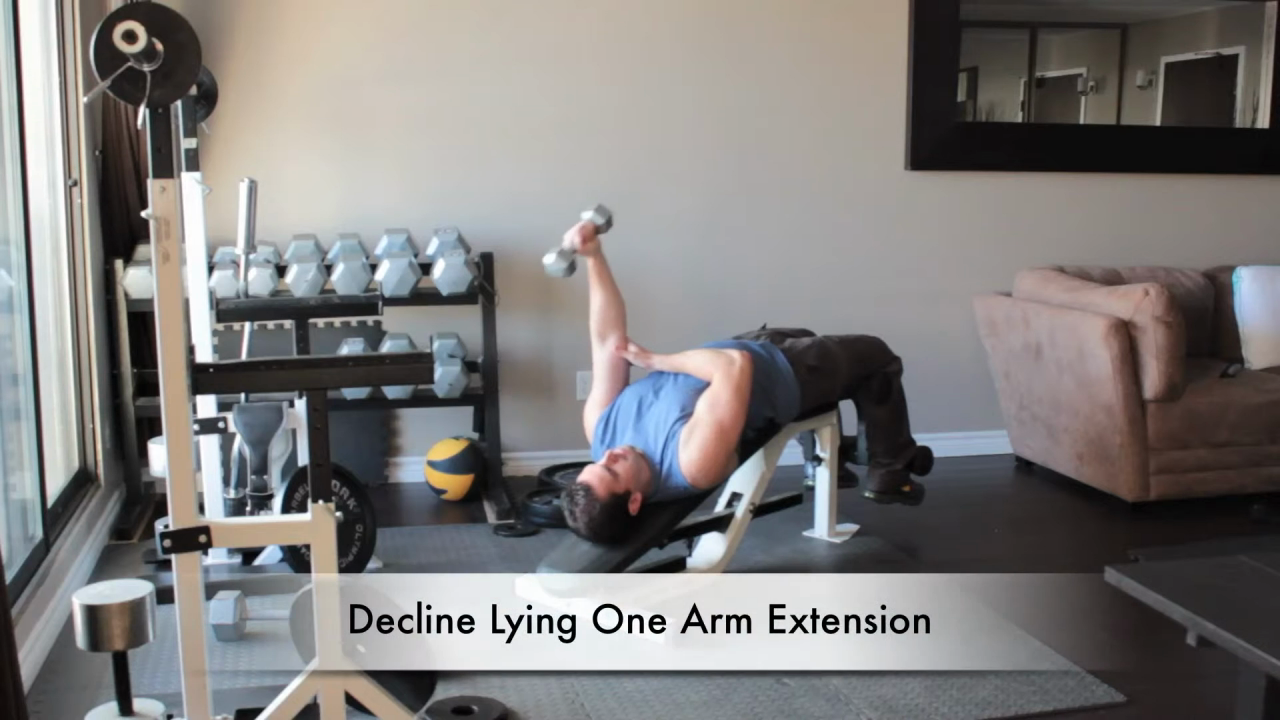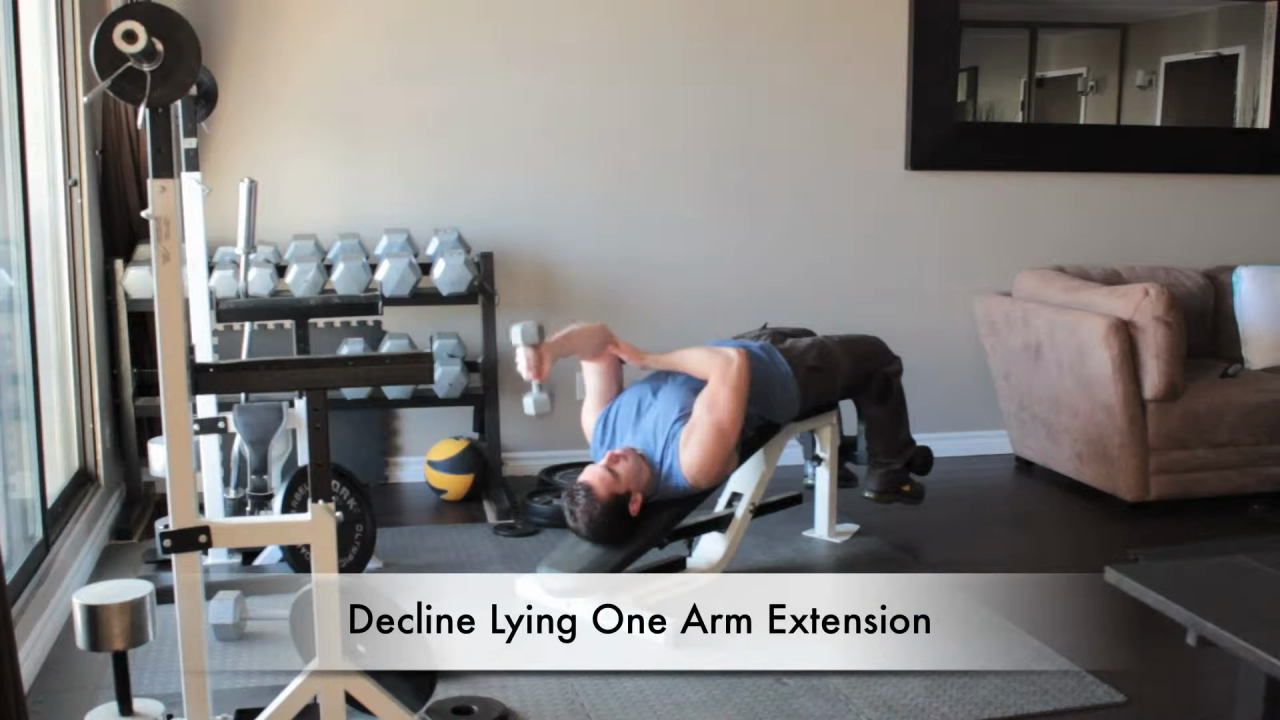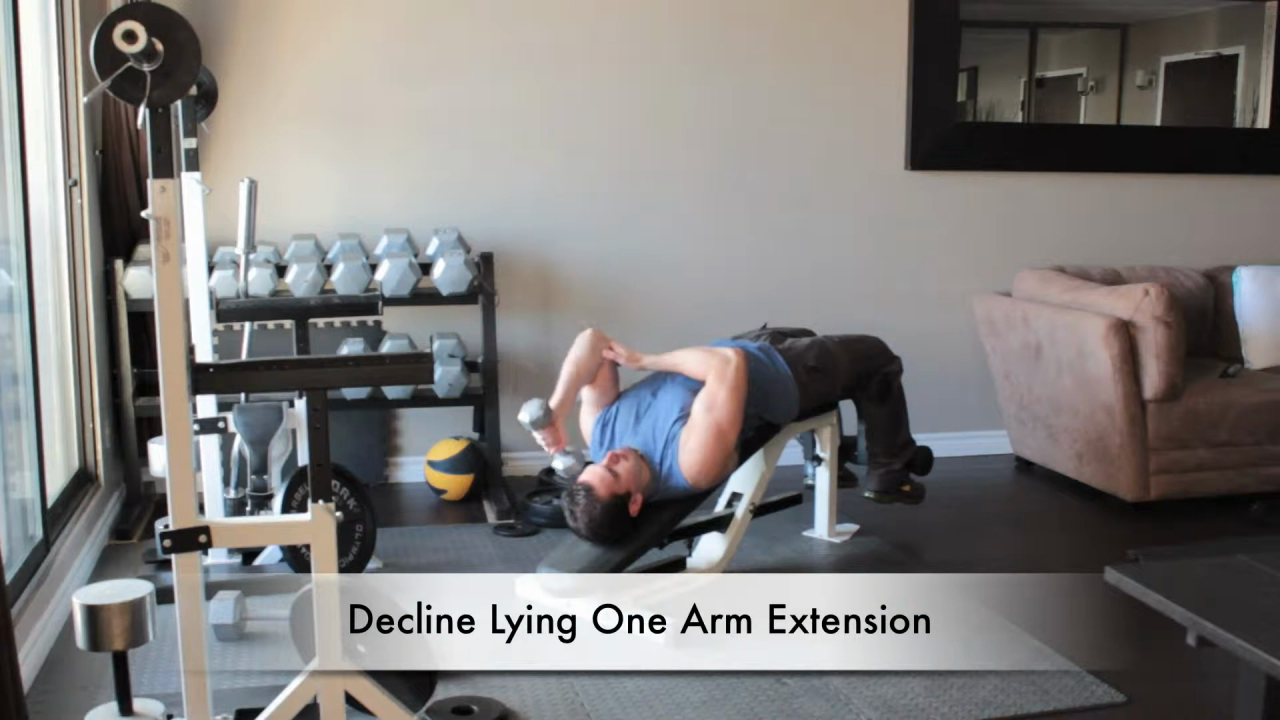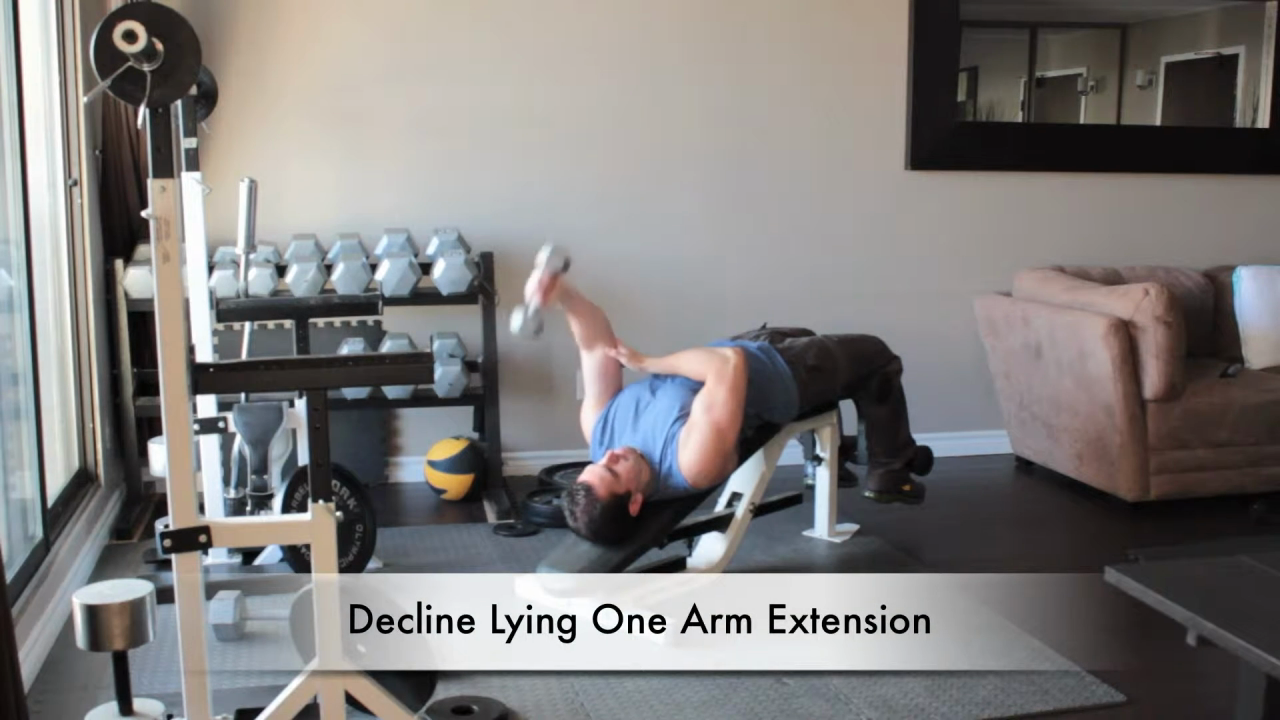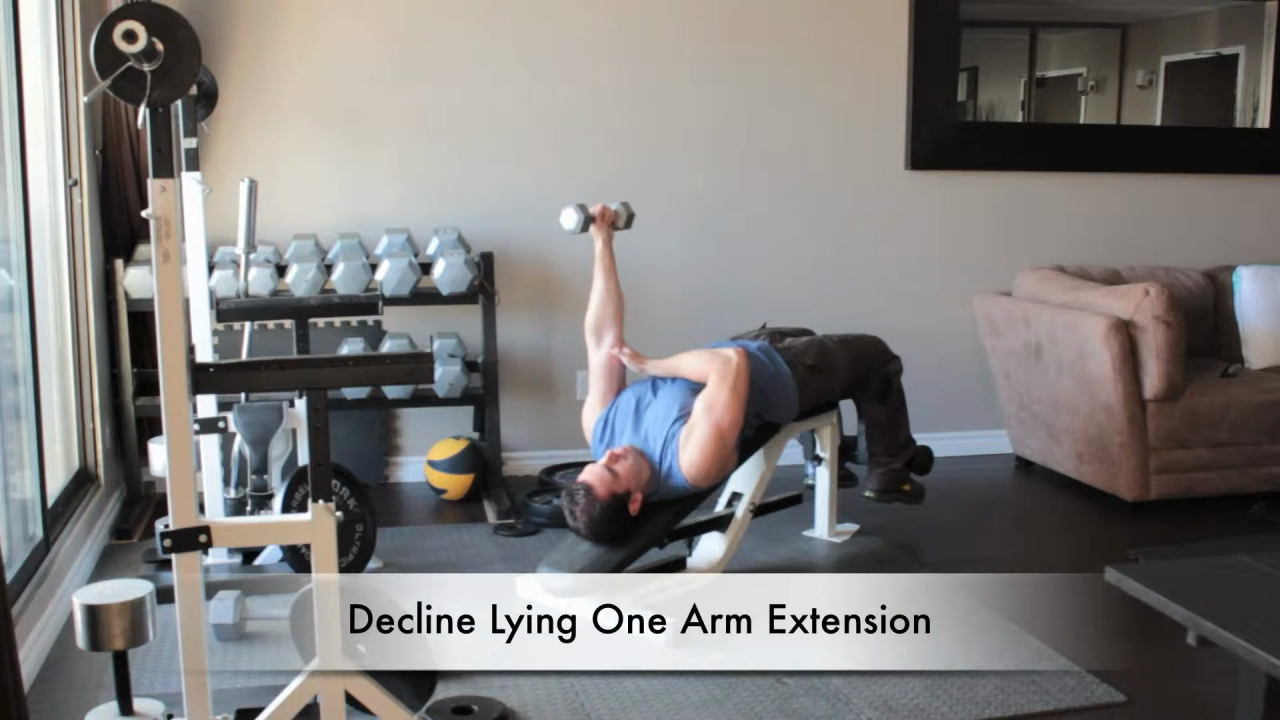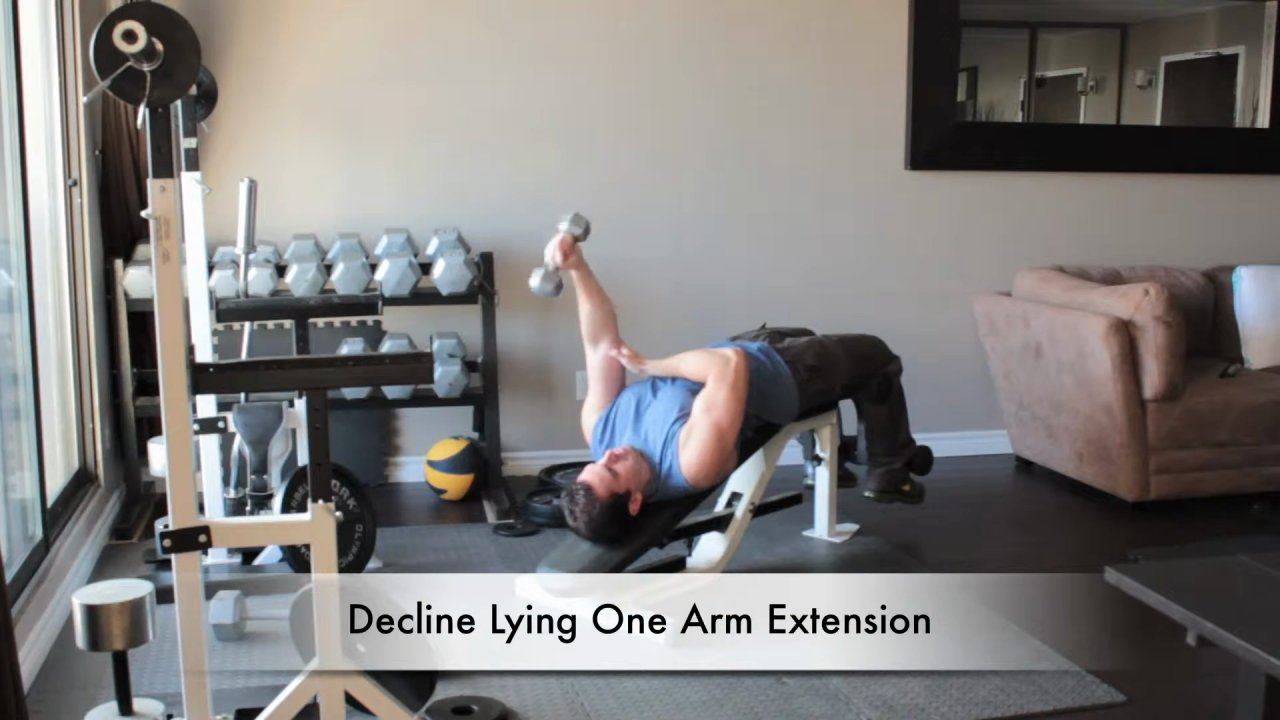
dt=0.7s
person 1, frame 1
left shoulder: (599, 426)
right shoulder: (692, 464)
left elbow: (607, 340)
right elbow: (734, 366)
left wrist: (593, 256)
right wrist: (656, 360)
left knee: (804, 339)
right knee: (876, 357)
right ankle: (890, 473)
person 1, frame 2
left shoulder: (599, 428)
right shoulder: (693, 465)
left elbow: (599, 337)
right elbow: (732, 364)
left wrist: (546, 350)
right wrist: (647, 359)
left knee: (805, 338)
right knee: (877, 358)
right ankle: (889, 474)
person 1, frame 3
left shoulder: (598, 429)
right shoulder: (692, 465)
left elbow: (592, 339)
right elbow: (728, 364)
left wrist: (555, 409)
right wrist: (644, 360)
left knee: (807, 340)
right knee: (877, 358)
right ankle: (889, 474)
person 1, frame 4
left shoulder: (598, 429)
right shoulder: (690, 467)
left elbow: (598, 342)
right elbow: (729, 367)
left wrist: (557, 293)
right wrist: (646, 361)
left knee: (807, 339)
right knee: (875, 355)
right ankle: (890, 473)
person 1, frame 5
left shoulder: (597, 426)
right shoulder: (692, 464)
left elbow: (603, 339)
right elbow: (731, 363)
left wrist: (603, 242)
right wrist: (650, 364)
left knee: (806, 340)
right knee: (876, 356)
right ankle: (890, 471)
person 1, frame 6
left shoulder: (598, 428)
right shoulder: (692, 465)
left elbow: (602, 342)
right elbow: (730, 364)
left wrist: (575, 265)
right wrist: (650, 366)
left knee: (803, 338)
right knee: (876, 356)
right ankle: (889, 474)
